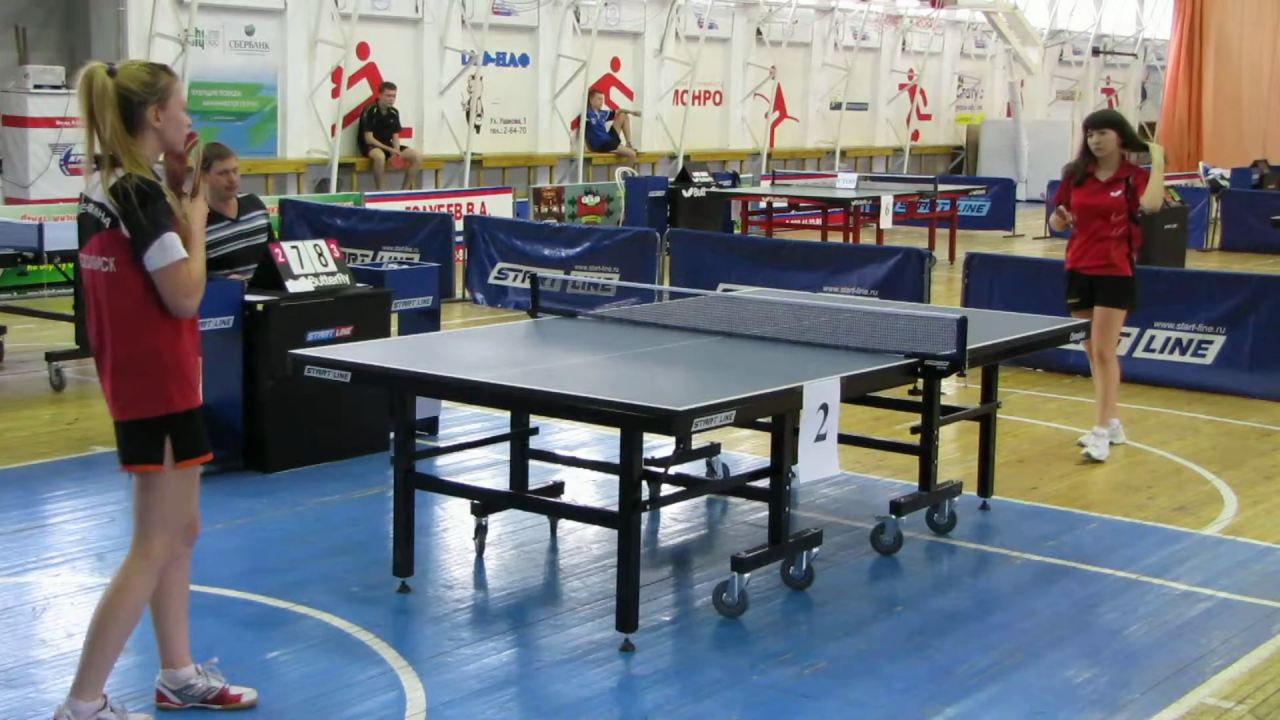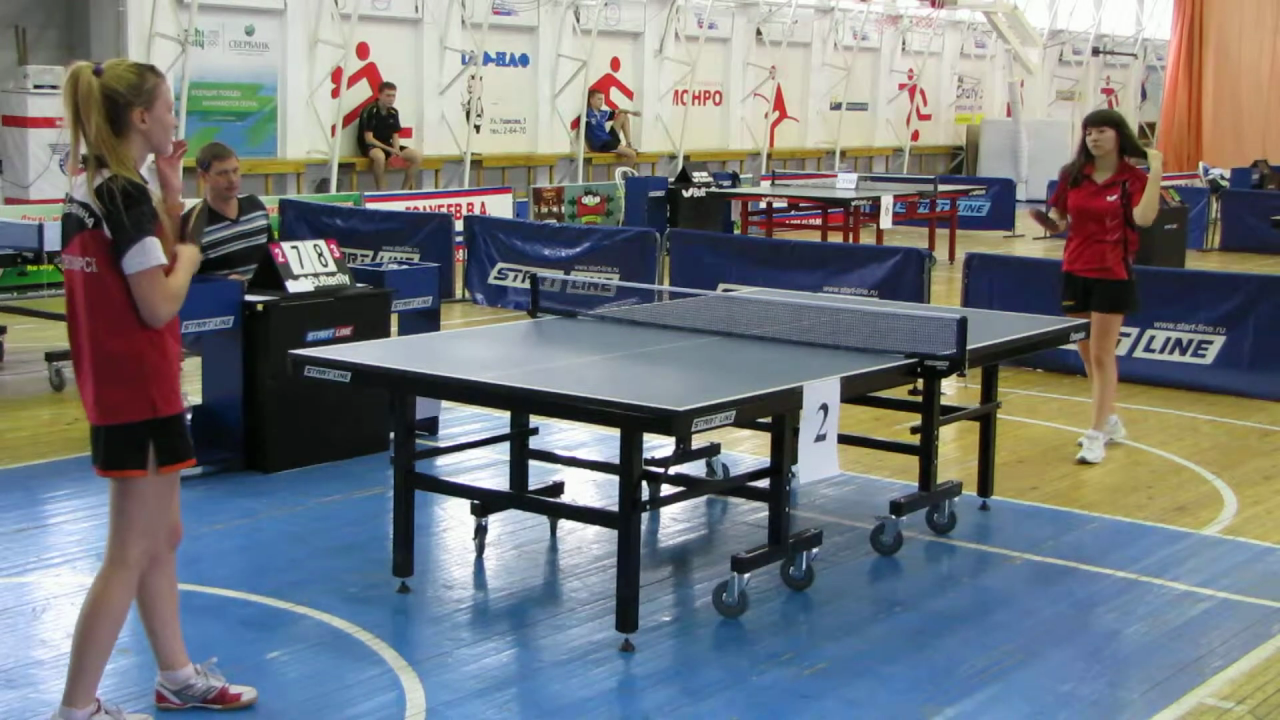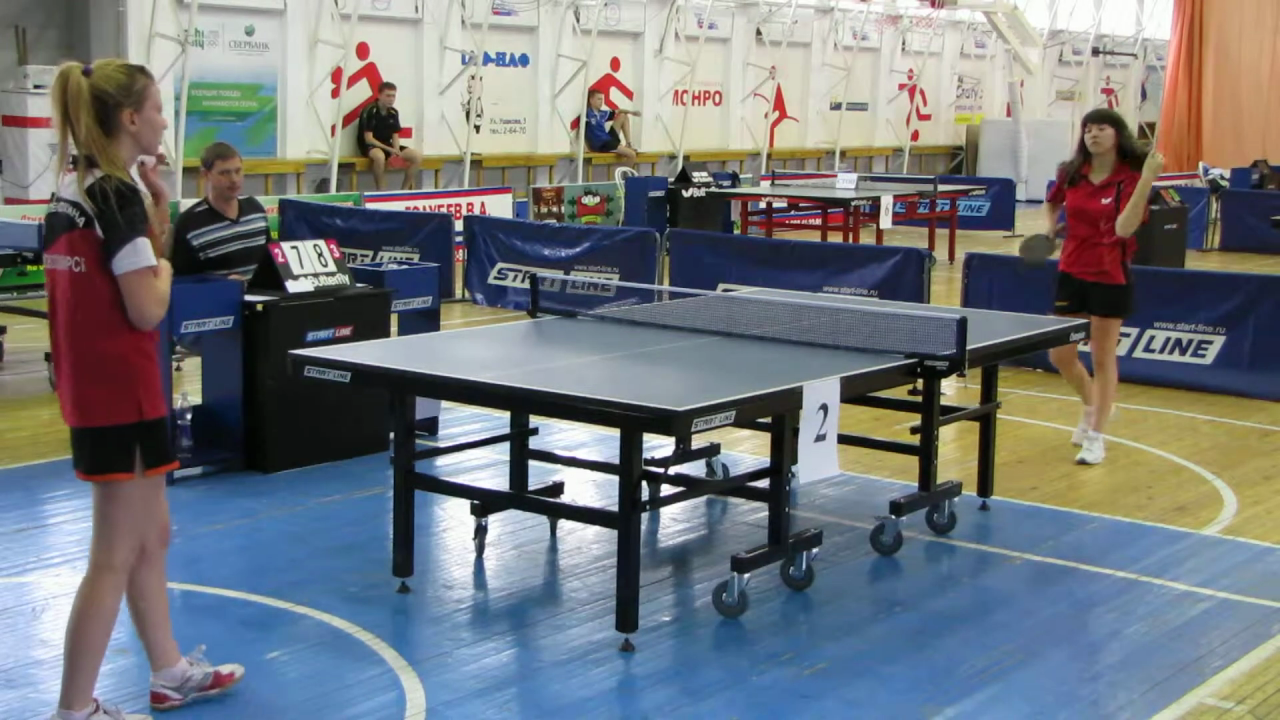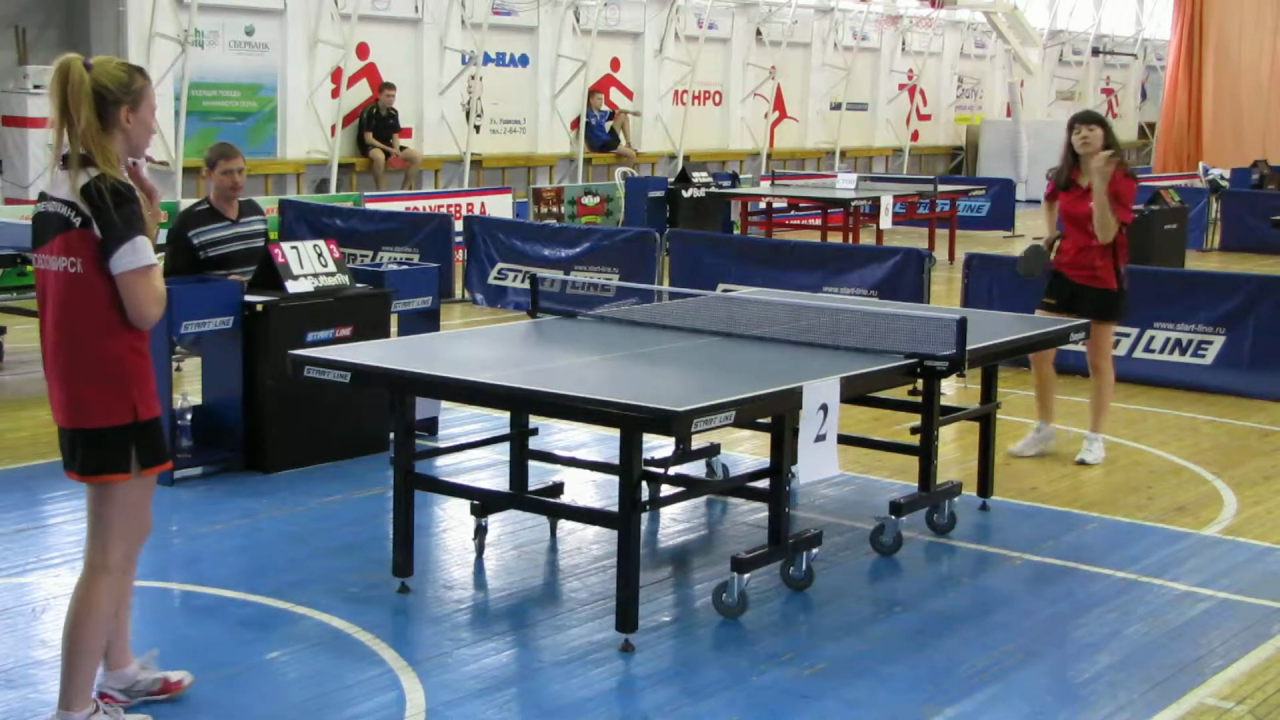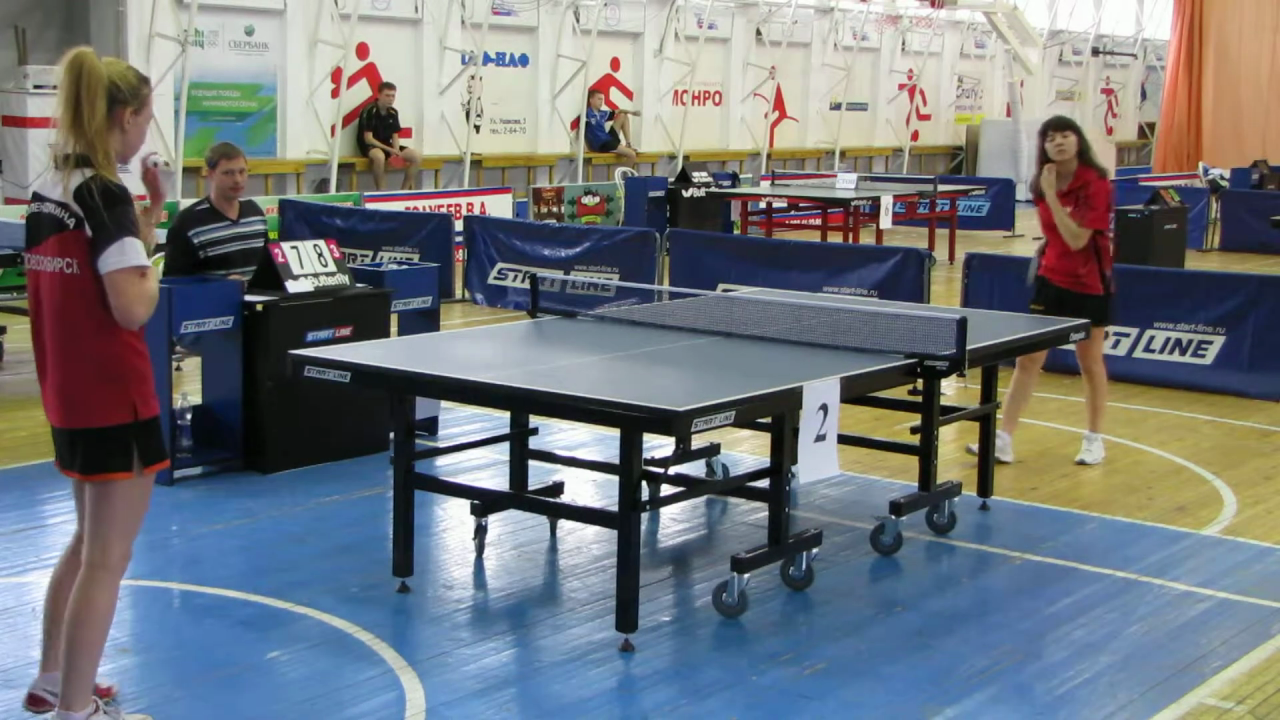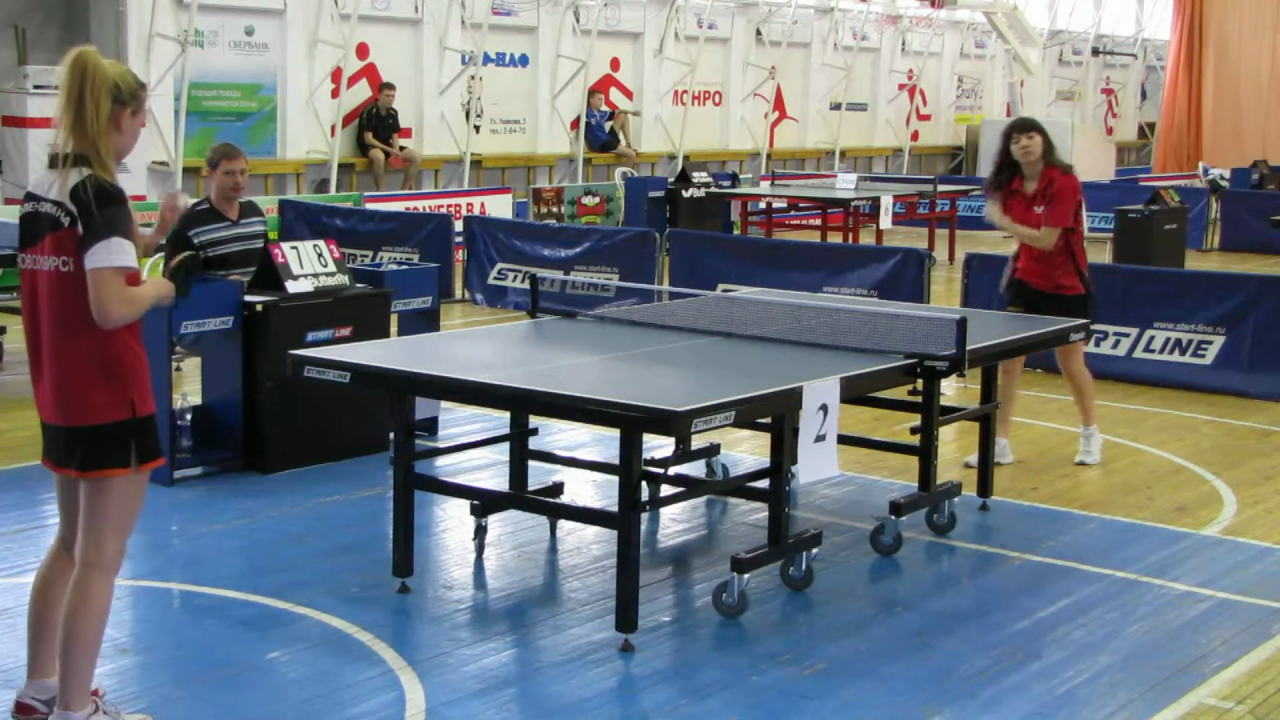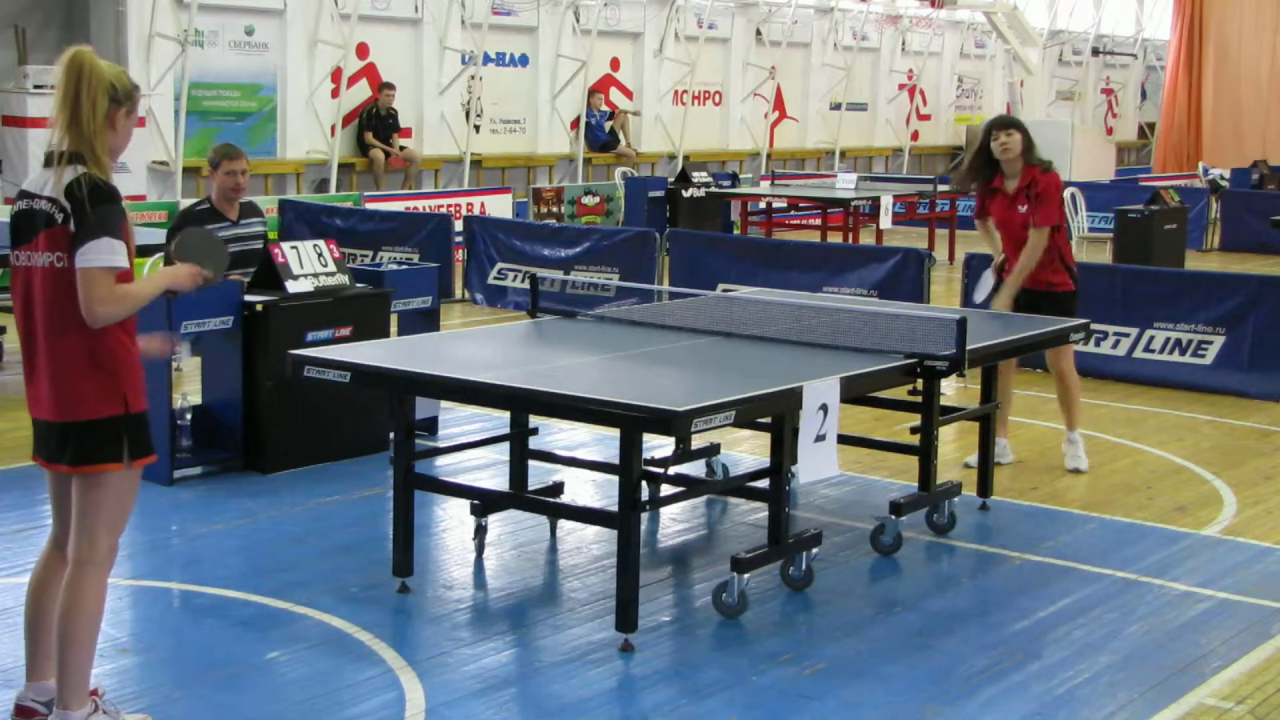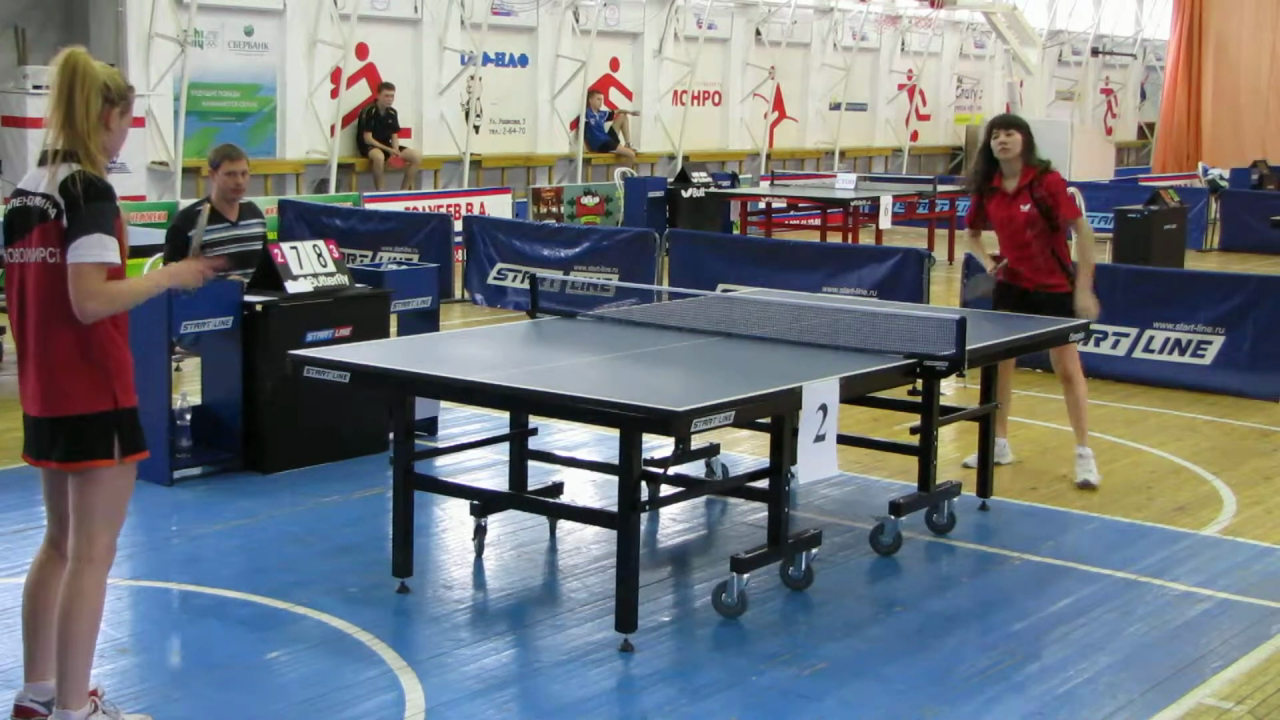
dt=0.2s
person 1, frame 1
left shoulder: (106, 185)
right shoulder: (140, 193)
left elbow: (153, 268)
right elbow: (185, 297)
left wrist: (178, 191)
right wrist: (195, 223)
left hip: (137, 384)
right hip: (159, 389)
left knee: (178, 535)
right knee: (153, 550)
person 1, frame 2
left shoulder: (89, 188)
right shoulder: (126, 193)
right elbow: (159, 307)
left wrist: (169, 195)
right wrist: (187, 259)
left hip: (114, 389)
right hip: (139, 394)
left knee: (162, 538)
right knee: (129, 556)
person 1, frame 3
left shoulder: (71, 189)
right shoulder: (116, 194)
right elbow: (145, 310)
left wrist: (157, 205)
right wrist: (166, 270)
left hip: (90, 392)
right hip: (121, 396)
left knee: (151, 536)
right knee: (114, 560)
person 1, frame 4
left shoulder: (58, 189)
right shoulder: (111, 194)
right elbow: (146, 309)
left wrist: (147, 215)
right wrist: (157, 269)
left hip: (77, 394)
right hip: (116, 397)
left knee: (127, 535)
right knee: (109, 558)
person 1, frame 5
left shoulder: (49, 190)
right shoulder: (103, 194)
right elbow: (132, 309)
left wrist: (149, 220)
right wrist: (154, 277)
left hip: (69, 396)
right hip: (114, 398)
left knee: (89, 542)
right knee: (108, 558)
person 1, frame 6
left shoulder: (40, 190)
right shoulder: (99, 193)
right elbow: (110, 308)
left wrist: (148, 238)
right wrist: (160, 288)
left hip: (59, 397)
right hip: (108, 398)
left knee: (70, 543)
right knee: (100, 557)
person 1, frame 7
right shoulder: (93, 193)
right elbow: (99, 305)
left wrist: (134, 340)
right wrist: (167, 278)
right hip: (101, 398)
left knee: (65, 543)
right knee: (93, 556)
person 1, frame 8
right shoulder: (88, 190)
right elbow: (90, 301)
right wrist: (170, 276)
right hip: (92, 397)
left knee: (59, 543)
right knee: (92, 554)
person 2, frame 1
left shoulder: (1135, 177)
right shoulder: (1075, 175)
left elbow: (1152, 205)
right elbow: (1057, 223)
left wrist: (1157, 160)
right wrist: (1061, 218)
left hip: (1115, 273)
right hip: (1079, 271)
left knee: (1104, 351)
right knee: (1093, 352)
left ankle: (1101, 432)
right ankle: (1111, 424)
person 2, frame 2
left shoulder: (1134, 179)
right shoulder: (1072, 175)
left elbow: (1144, 219)
right elbow: (1057, 216)
left wrist: (1156, 169)
right wrist: (1054, 224)
left hip: (1112, 276)
right hip: (1075, 273)
left knee: (1102, 356)
right knee: (1087, 355)
left ankle: (1096, 437)
right ankle: (1110, 421)
person 2, frame 3
left shoulder: (1131, 180)
right shoulder: (1070, 174)
left elbow: (1125, 230)
right elbow: (1052, 204)
left wrist: (1148, 177)
right wrist: (1050, 229)
left hip: (1109, 279)
right hip: (1071, 273)
left knee: (1103, 358)
right knee: (1059, 354)
left ankle: (1095, 437)
right ankle: (1091, 407)
person 2, frame 4
left shoulder: (1121, 181)
right shoulder: (1062, 177)
left elbow: (1105, 235)
left wrist: (1099, 184)
left hip: (1102, 281)
right hip: (1064, 274)
left knee: (1098, 361)
right knee: (1039, 353)
left ankle: (1094, 438)
right ankle: (1043, 429)
person 2, frame 5
left shoulder: (1097, 184)
right shoulder: (1043, 184)
left elbow: (1076, 240)
left wrist: (1052, 195)
right wrist: (1047, 243)
left hip: (1089, 287)
right hip: (1050, 281)
left knee: (1091, 364)
right knee: (1027, 361)
left ankle: (1094, 438)
right ankle: (1003, 440)
person 2, frame 6
left shoulder: (1065, 183)
right shoulder: (1009, 186)
left elbow: (1046, 240)
left wrist: (1001, 222)
right wrist: (1020, 245)
left hip: (1066, 287)
right hip: (1026, 283)
left knee: (1071, 366)
right knee: (1008, 363)
left ankle: (1090, 433)
right ankle: (999, 444)
person 2, frame 7
left shoulder: (1046, 181)
right shoulder: (988, 186)
left elbow: (1038, 244)
left wrist: (1007, 293)
right wrist: (998, 253)
left hip: (1054, 284)
right hip: (1013, 283)
left knee: (1061, 366)
right knee: (1001, 363)
left ankle: (1073, 438)
right ankle: (999, 444)
person 2, frame 8
left shoulder: (1048, 181)
right shoulder: (986, 189)
left elbow: (1083, 232)
right elbow: (973, 234)
left wrist: (1084, 288)
right wrist: (987, 262)
left hip: (1054, 286)
right hip: (1011, 285)
left knee: (1068, 369)
right knee: (998, 364)
left ankle: (1084, 455)
right ankle: (999, 445)
